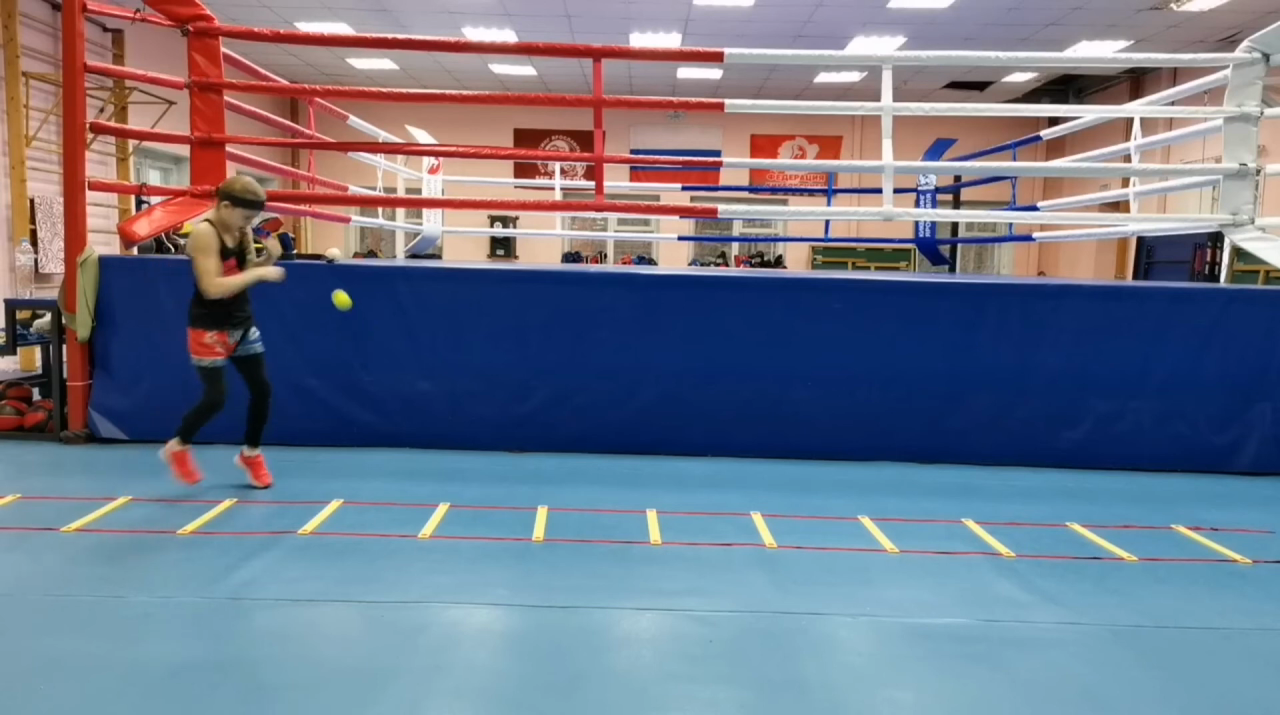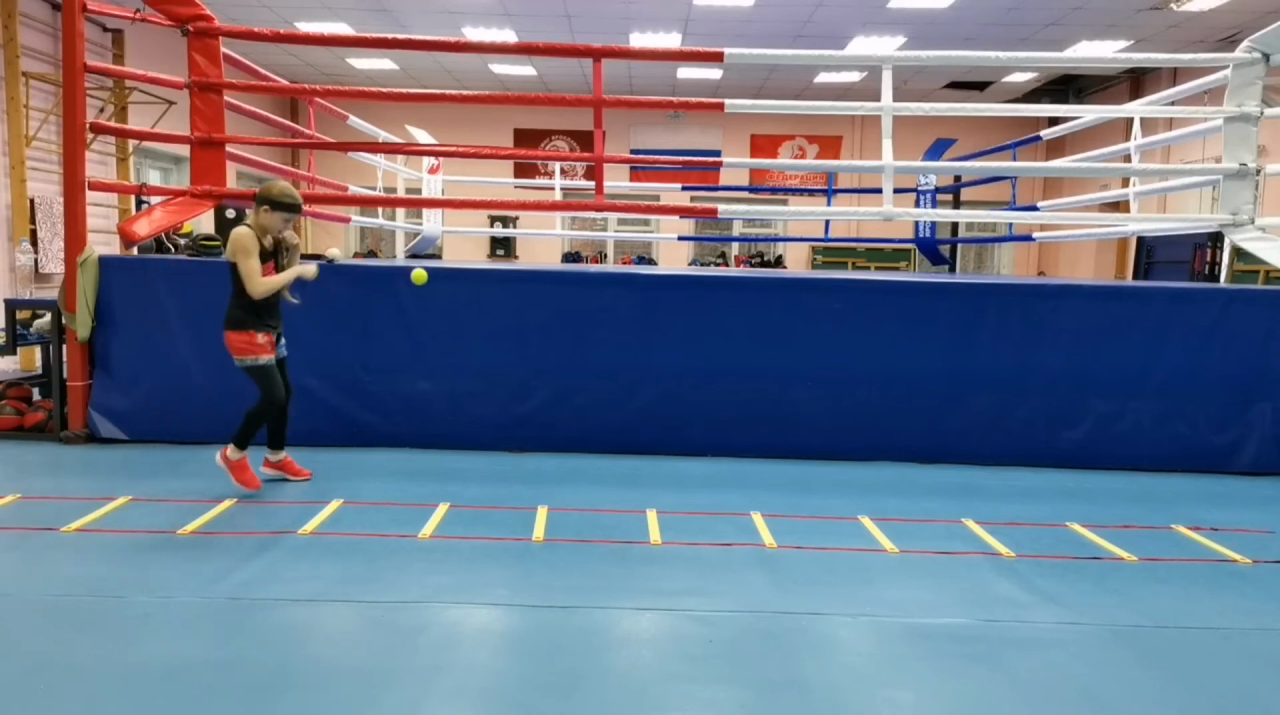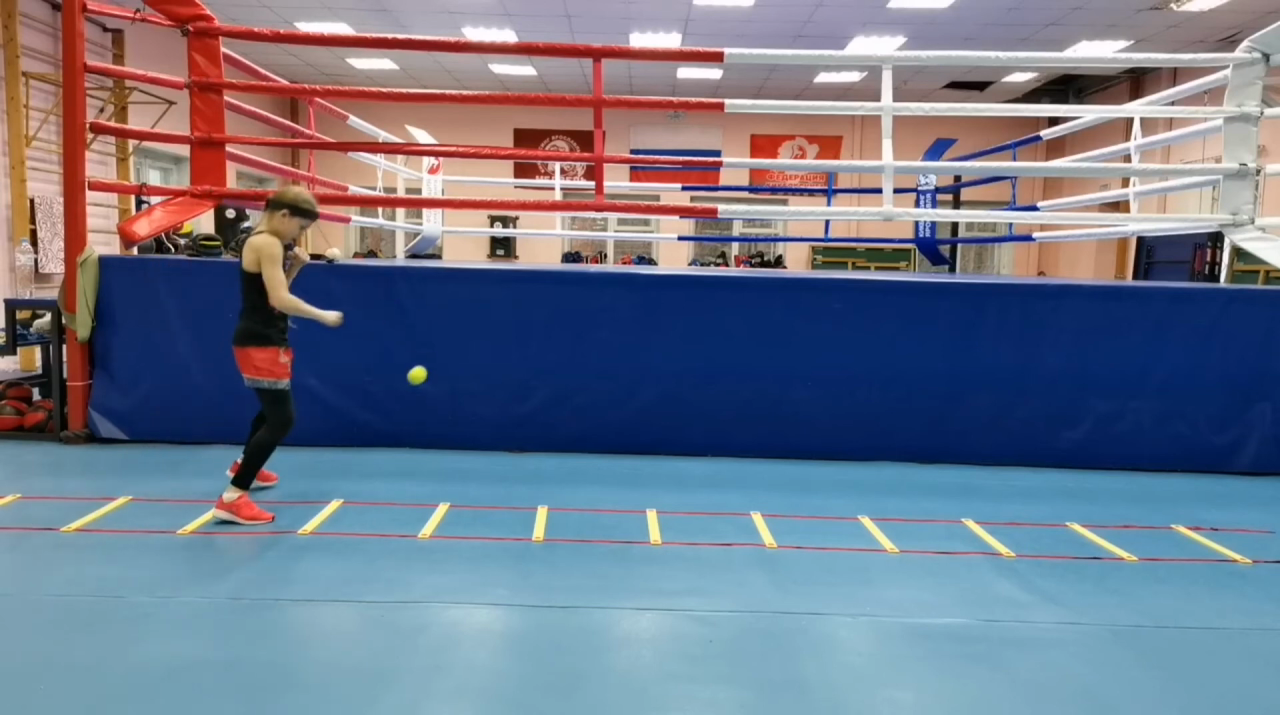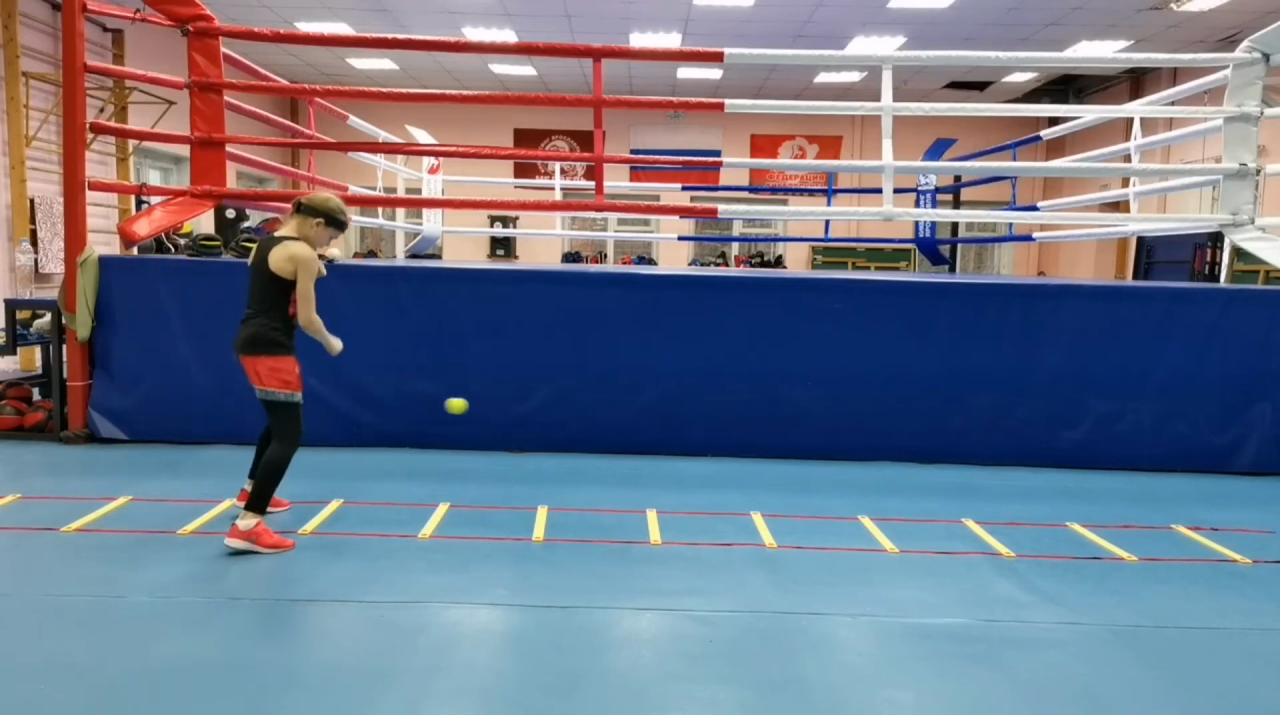
dt=0.3s
person 1, frame 1
left shoulder: (242, 232)
right shoulder: (202, 234)
left elbow: (246, 275)
right elbow: (213, 288)
left wrist: (268, 260)
right wrist: (258, 274)
left hip: (242, 323)
right hip: (209, 327)
left knee: (262, 389)
right knee: (215, 397)
left ankle: (251, 453)
right ankle: (177, 446)
person 1, frame 2
left shoulder: (273, 238)
right shoulder: (243, 236)
left elbow: (284, 289)
right elbow: (257, 289)
left wrist: (294, 252)
right wrist: (299, 271)
left hip: (270, 328)
right hip: (245, 330)
left knee: (282, 393)
right knee: (274, 396)
left ankle: (276, 457)
right ankle: (235, 453)
person 1, frame 3
left shoulder: (264, 241)
right shoulder: (267, 245)
right elbow: (282, 301)
left wrist: (294, 266)
right wrist: (323, 316)
left hip: (263, 340)
right hip: (262, 344)
left knee: (274, 408)
right knee: (281, 420)
left ankle: (246, 465)
right ankle: (233, 500)
person 1, frame 4
left shoulder: (268, 242)
right shoulder: (303, 254)
right elbow: (306, 317)
right wrist: (329, 342)
left hip: (253, 344)
right hip: (272, 351)
left knee: (281, 422)
right knee: (288, 437)
left ankle: (253, 489)
right ankle: (247, 526)
